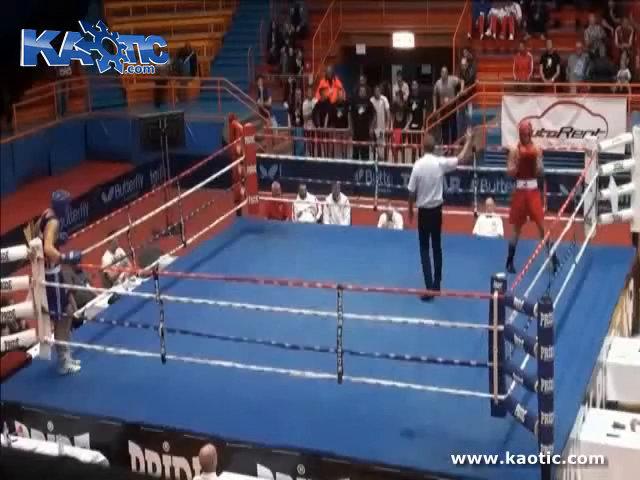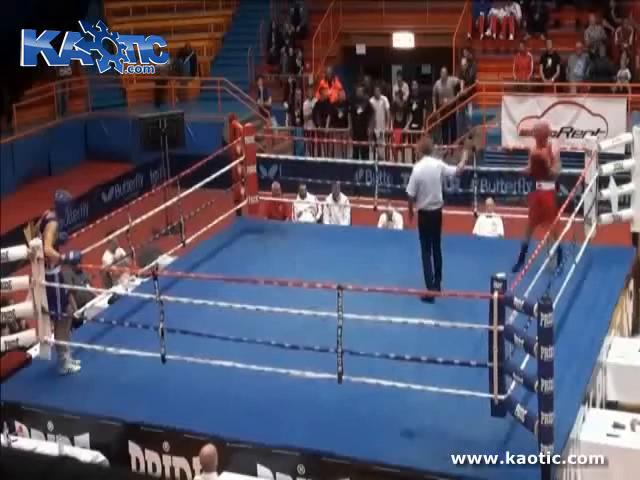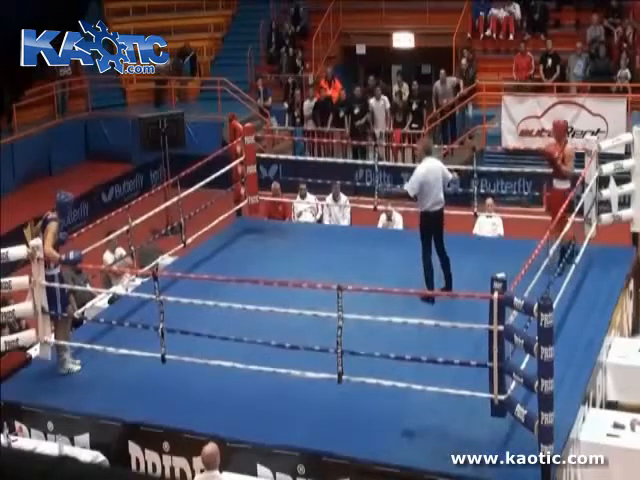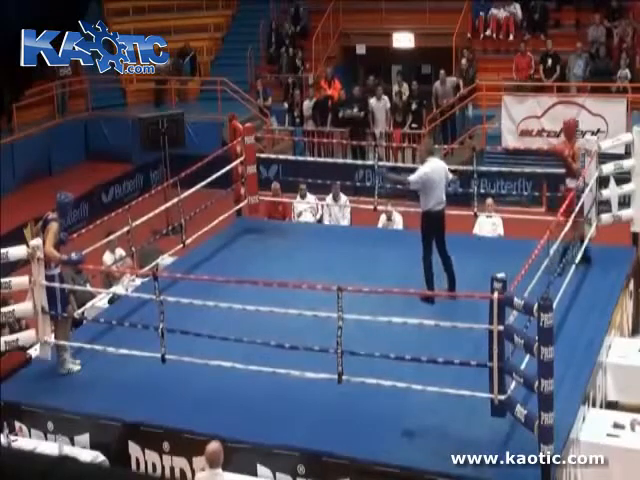
dt=0.3s
person 1, frame 1
left shoulder: (47, 215)
right shoulder: (53, 222)
left elbow: (37, 228)
right elbow: (48, 248)
right wrist: (66, 257)
left hip: (53, 271)
right hip: (51, 273)
left knee: (68, 311)
right knee: (60, 318)
left ankle: (66, 355)
right ankle: (63, 362)
person 1, frame 2
left shoulder: (48, 216)
right shoulder: (53, 223)
left elbow: (37, 229)
right elbow: (47, 250)
right wrist: (66, 258)
left hip: (53, 272)
right hip: (51, 274)
left knee: (68, 311)
right knee: (60, 318)
left ankle: (66, 355)
right ankle: (63, 363)
person 1, frame 3
left shoulder: (50, 217)
right shoulder: (54, 223)
left elbow: (39, 231)
right elbow: (47, 250)
right wrist: (66, 258)
left hip: (53, 272)
right hip: (51, 274)
left knee: (68, 312)
right knee: (60, 318)
left ankle: (66, 356)
right ankle: (63, 363)
person 1, frame 4
left shoulder: (49, 217)
right shoulder: (54, 224)
left elbow: (37, 230)
right elbow: (48, 250)
right wrist: (67, 259)
left hip: (53, 272)
right hip: (52, 274)
left knee: (67, 313)
right knee: (60, 319)
left ankle: (66, 355)
right ankle: (63, 363)
person 2, frame 1
left shoulder: (418, 165)
right shoulder: (440, 162)
left elbow: (412, 192)
right elbow: (461, 159)
left wrist: (410, 209)
right wrist: (468, 140)
left hip: (423, 211)
right hip: (436, 209)
left knee: (424, 249)
right knee: (437, 247)
left ankle: (429, 288)
right ankle: (436, 284)
person 2, frame 2
left shoulder: (418, 168)
right shoulder: (439, 164)
left elbow: (411, 194)
right elbow: (456, 171)
left wrist: (410, 210)
right wrist: (464, 158)
left hip: (424, 213)
right hip: (437, 211)
left knee: (426, 252)
right knee: (436, 249)
left ankle: (430, 290)
right ankle: (436, 285)
person 2, frame 3
left shoulder: (421, 170)
right shoulder: (438, 164)
left elbow: (409, 192)
right elbow: (449, 179)
right wrist: (455, 176)
left hip: (427, 214)
right hip: (439, 211)
left knee: (426, 253)
right knee: (441, 249)
left ankle: (430, 292)
right ankle: (448, 285)
person 2, frame 4
left shoulder: (425, 170)
right shoulder: (442, 165)
left elbow: (408, 181)
right elbow: (449, 179)
left wrist: (388, 175)
left hip: (429, 214)
right hip: (441, 211)
left knee: (427, 253)
right knee: (442, 250)
left ankle: (430, 292)
right ankle: (452, 287)
person 3, frame 1
left shoulder: (537, 150)
right shoulder: (514, 150)
left elbow: (540, 172)
right elbow: (510, 172)
left wrist: (535, 160)
right wrist: (518, 161)
left hip: (533, 190)
right hip: (520, 191)
left knee: (542, 225)
right knee: (516, 228)
left ankle: (553, 259)
right ankle: (510, 262)
person 3, frame 2
left shoulder: (553, 152)
right shoulder: (534, 150)
left elbow: (556, 174)
right elbow: (528, 171)
left wrist: (547, 163)
right wrist: (531, 165)
left hip: (549, 192)
right hip: (537, 190)
left knee: (553, 228)
right knee: (531, 227)
left ankle: (559, 262)
right ankle: (521, 259)
person 3, frame 3
left shoulder: (568, 149)
right shoulder: (554, 146)
left elbow: (569, 172)
left wrist: (557, 161)
right wrist: (550, 159)
left hip: (563, 190)
right hip: (554, 187)
left knee: (561, 225)
right knee: (557, 224)
left ankle: (561, 261)
right ankle: (569, 248)
person 3, frame 4
left shoulder: (577, 147)
right shoulder: (568, 145)
left elbow: (578, 171)
left wrist: (567, 159)
right wrist: (563, 158)
left hip: (575, 188)
right hip: (570, 186)
left knee: (572, 224)
right knee: (577, 223)
left ankle: (562, 261)
right ankle: (585, 255)
